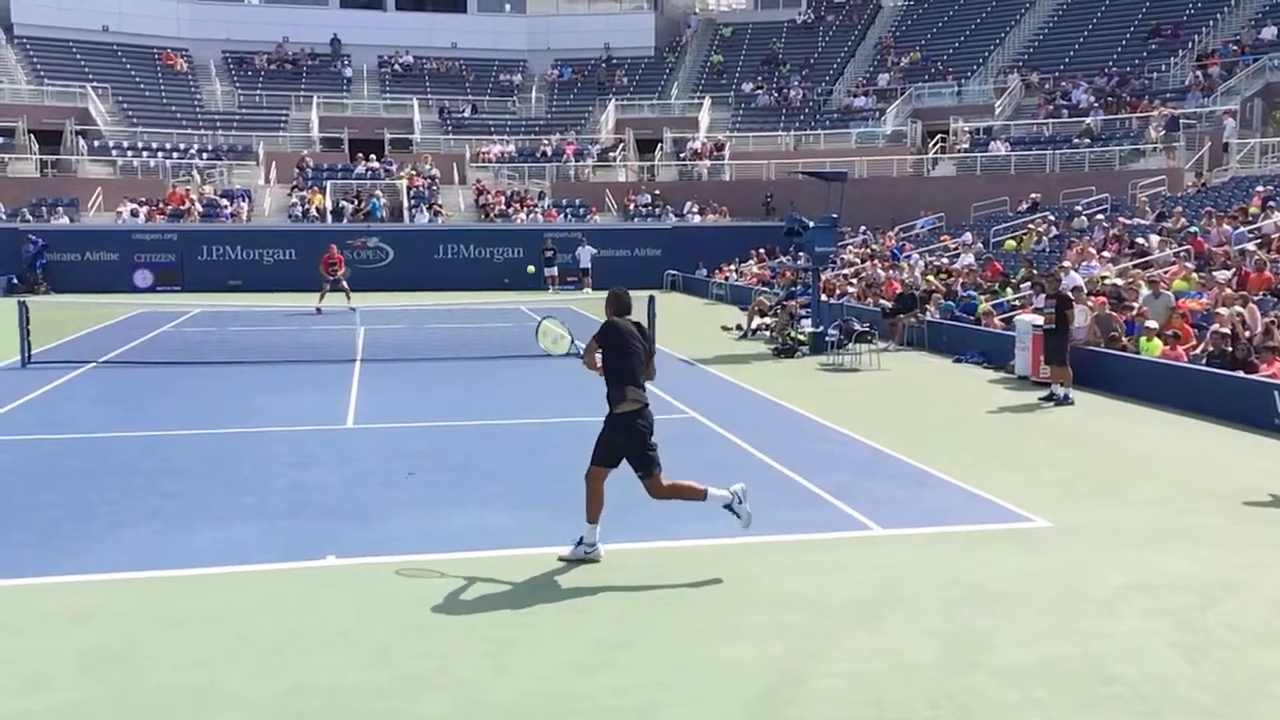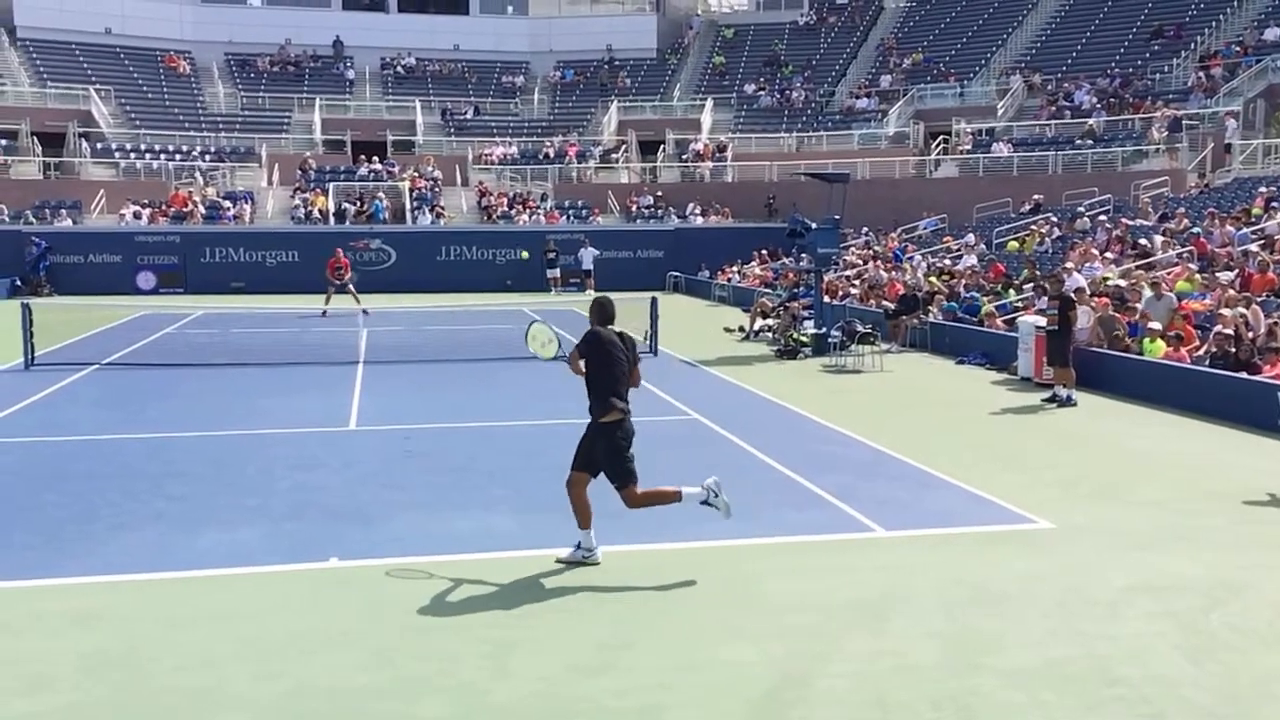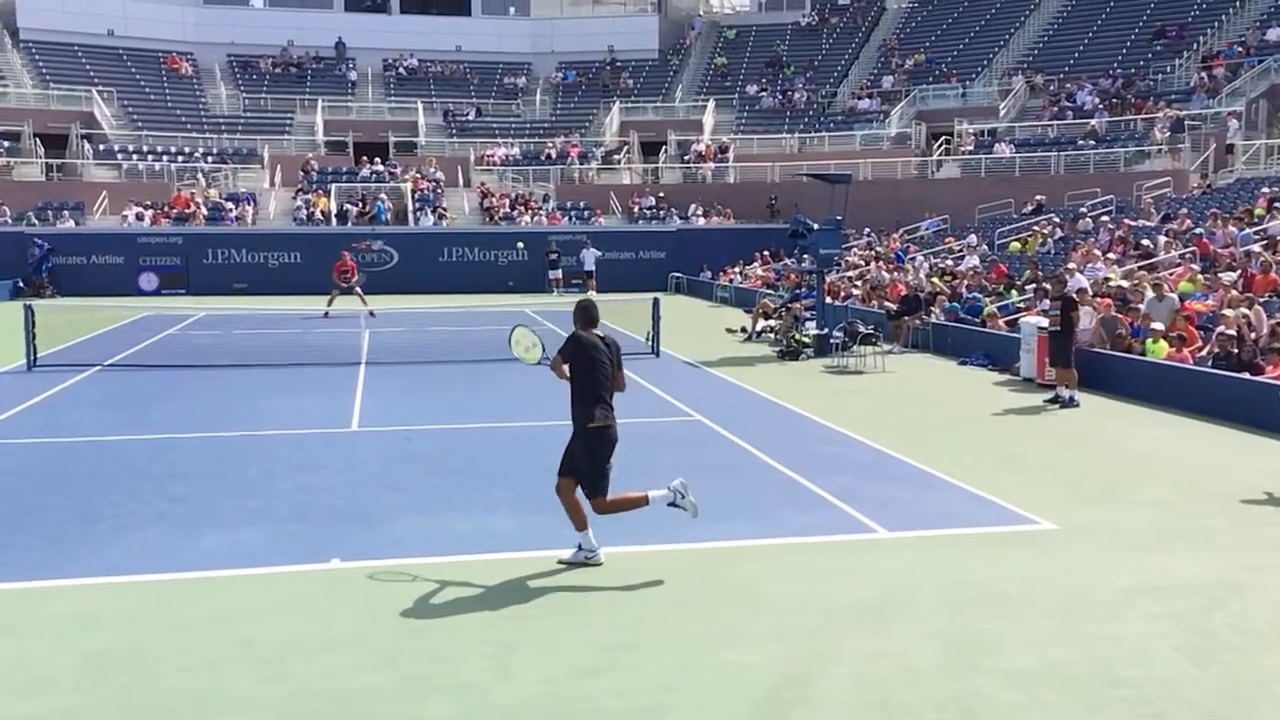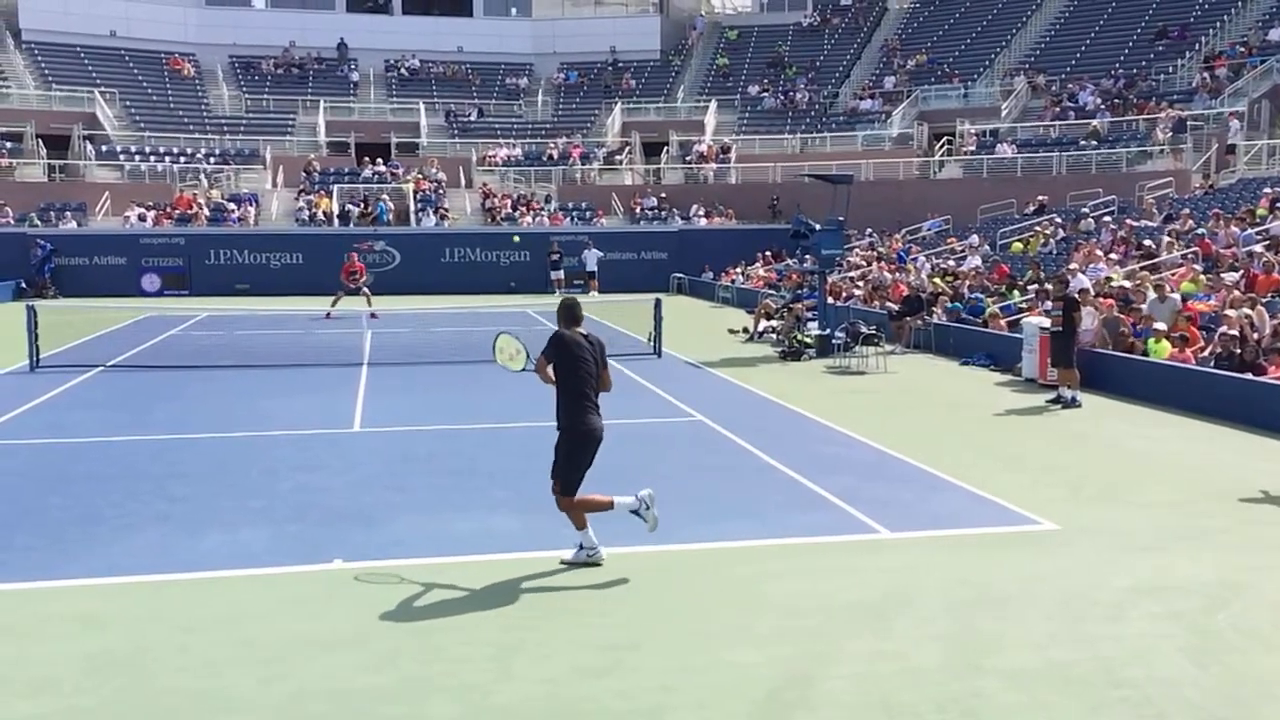
dt=0.4s
person 1, frame 1
left shoulder: (612, 326)
right shoulder: (641, 332)
left elbow: (589, 353)
right elbow: (650, 373)
left wrist: (593, 364)
left hip: (632, 418)
right hip: (619, 418)
left knee: (657, 487)
right knee: (593, 477)
left ankle: (729, 498)
right ankle: (589, 544)
person 1, frame 2
left shoulder: (594, 336)
right shoulder: (627, 340)
left elbow: (573, 361)
right elbow: (635, 380)
left wrist: (583, 371)
left hip: (612, 428)
right hip: (602, 426)
left knee: (632, 497)
right knee: (575, 483)
left ankle: (704, 493)
right ankle: (587, 548)
person 1, frame 3
left shoulder: (577, 340)
right shoulder: (611, 344)
left elbow: (556, 365)
right elbow: (620, 385)
left wrist: (567, 375)
left hip: (595, 431)
right hip: (591, 430)
left knee: (601, 504)
right knee: (564, 487)
left ankle: (670, 494)
right ankle: (589, 549)
person 1, frame 4
left shoulder: (560, 338)
right shoulder: (596, 343)
left elbow: (540, 368)
right elbow: (606, 385)
left wrist: (552, 379)
left hip: (578, 429)
right hip: (590, 426)
left knee: (566, 501)
right knee: (560, 491)
left ankle: (635, 502)
right ankle: (590, 547)
